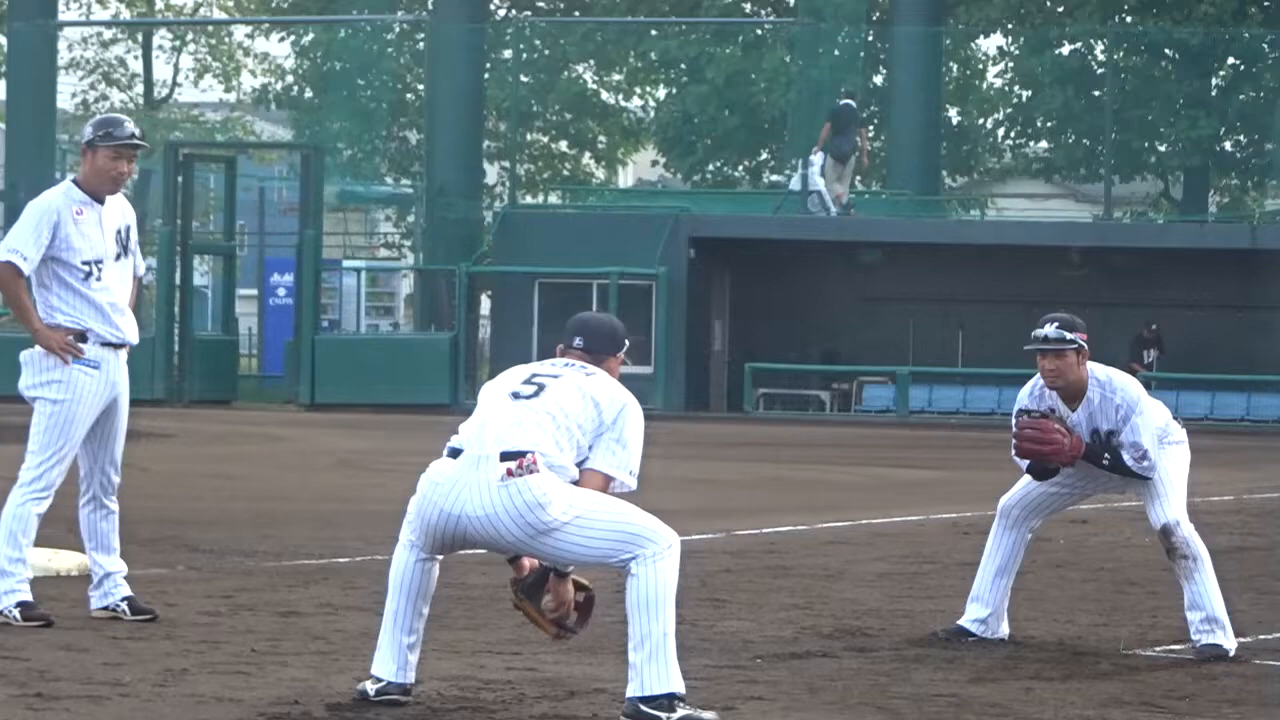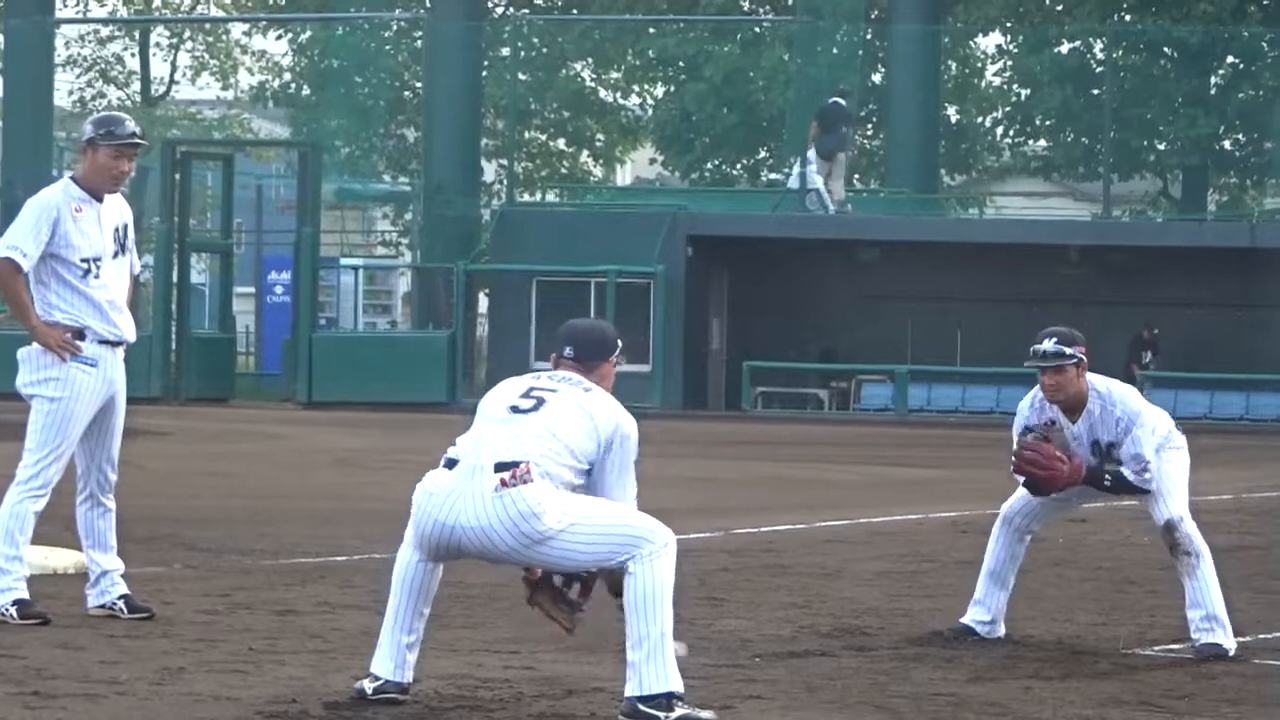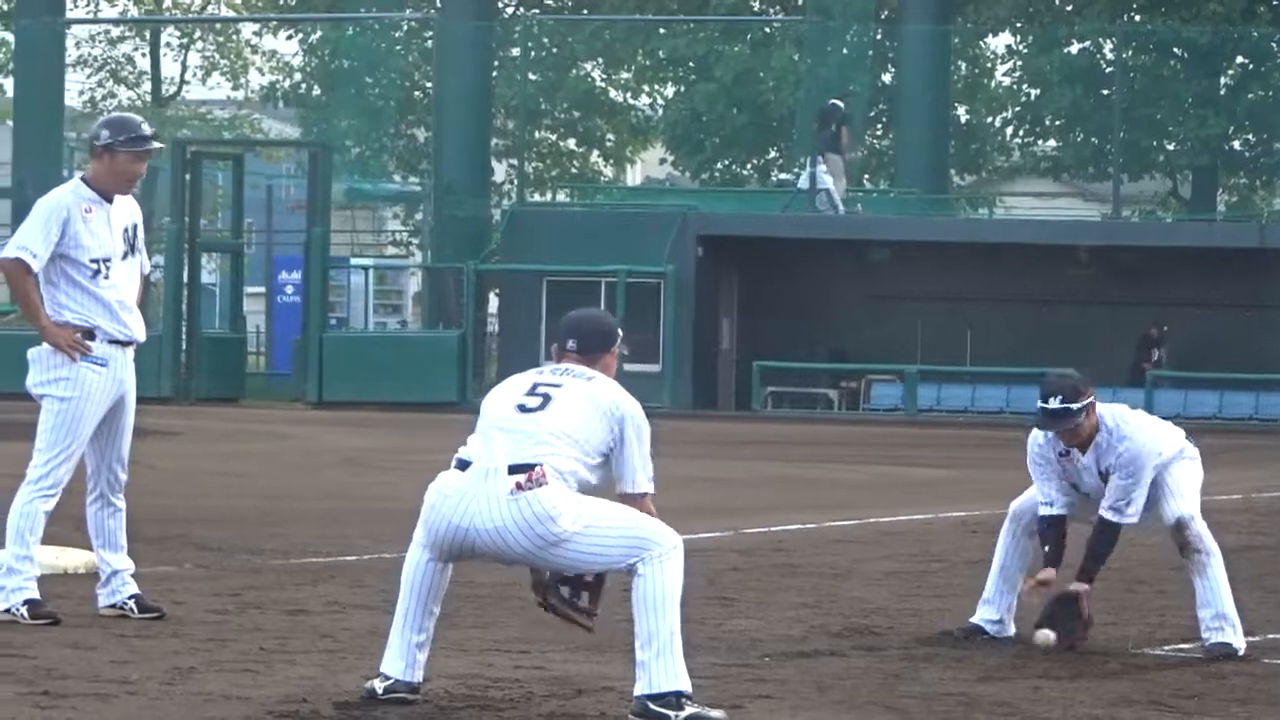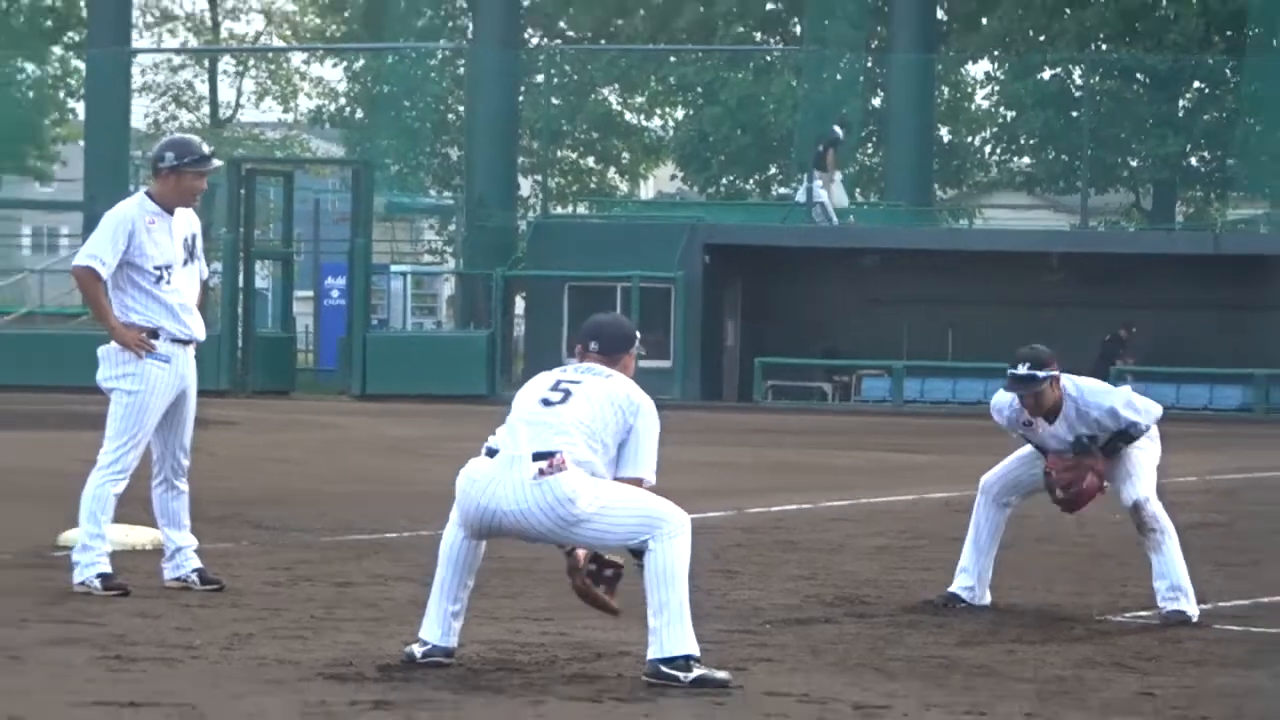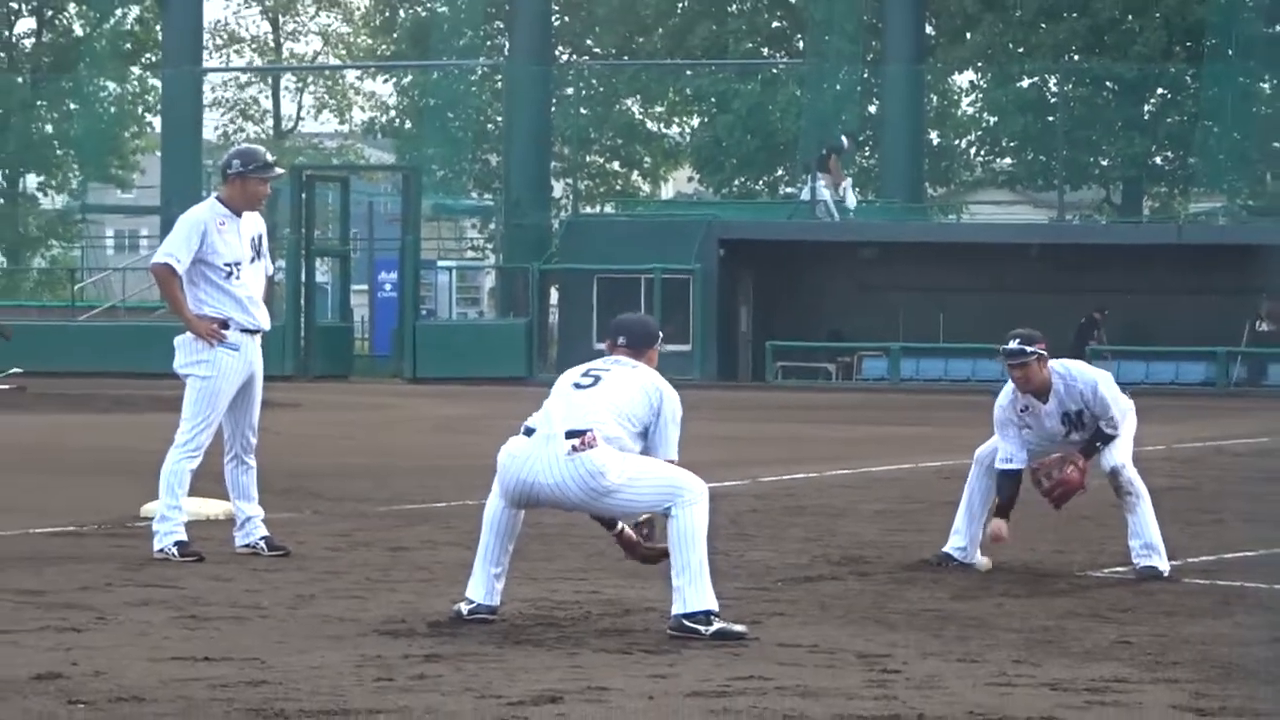
dt=0.4s
person 1, frame 1
left shoulder: (123, 210)
right shoulder: (53, 206)
left hip: (116, 361)
right hip: (73, 362)
left knee: (104, 484)
left ankle: (111, 590)
person 1, frame 2
left shoulder: (120, 209)
right shoulder: (52, 203)
left hip: (112, 359)
right hip: (70, 360)
left knee: (100, 482)
left ankle: (107, 588)
person 1, frame 3
left shoulder: (129, 209)
right shoulder: (62, 203)
right wrist: (46, 327)
left hip: (122, 360)
right hip: (80, 361)
left knee: (111, 483)
right knee: (47, 477)
left ankle: (117, 588)
person 1, frame 4
left shoulder: (189, 221)
right shoulder: (128, 216)
right elbow: (85, 268)
right wrist: (115, 328)
left hip: (184, 357)
right hip: (145, 358)
left knee: (175, 467)
right knee: (116, 462)
left ankle: (181, 562)
right ankle: (90, 565)
person 1, frame 5
left shoulder: (256, 222)
right shoulder: (201, 218)
right elbow: (162, 266)
right wrist: (189, 320)
left hip: (251, 345)
right hip: (217, 346)
left knee: (243, 445)
right knee: (191, 441)
left ankle: (249, 531)
right ankle: (168, 534)
person 2, frame 1
left shoulder: (508, 376)
right shoulder: (619, 398)
right elbow: (591, 493)
left wrist: (515, 551)
right wrist: (562, 573)
left hip: (443, 488)
right hip: (518, 495)
left knee: (416, 540)
right knee: (655, 546)
left ankle: (389, 677)
person 2, frame 2
left shoulder: (505, 387)
right shoulder: (612, 414)
right elbow: (616, 518)
left wrist: (528, 559)
right wrist: (629, 600)
left hip: (440, 501)
right hip: (513, 507)
left knee: (421, 542)
right knee: (653, 545)
left ankle: (388, 676)
person 2, frame 3
left shoulder: (507, 386)
right shoulder: (619, 401)
right elbow: (635, 503)
left wrist: (533, 556)
left hip: (454, 503)
right hip: (528, 508)
left knee: (430, 541)
right knee: (661, 547)
left ankle: (399, 676)
person 2, frame 4
left shoulder: (537, 382)
right shoulder: (634, 398)
right elbow: (631, 489)
left wrist: (568, 544)
left hip: (484, 486)
right hip: (550, 492)
left knee: (465, 522)
right knee: (670, 525)
left ankle: (435, 641)
right ankle: (673, 659)
person 2, frame 5
left shoulder: (573, 373)
right shoulder: (658, 386)
right elbow: (661, 471)
left wrist: (613, 525)
right wrist: (690, 505)
left hip: (522, 461)
right hip: (583, 464)
left knee: (506, 490)
right knee: (690, 491)
left ankle: (480, 601)
right ankle: (693, 614)
person 3, frame 1
left shoulder: (1123, 393)
right shoulder: (1032, 397)
left elbow: (1143, 466)
right elbow: (1036, 470)
left wrist: (1082, 450)
right wrist: (1053, 457)
left hip: (1155, 447)
right hip: (1085, 456)
left knee: (1171, 524)
right knee: (1012, 509)
person 3, frame 2
left shoulder: (1123, 405)
right shoulder: (1031, 410)
left elbow: (1143, 481)
right elbow: (1031, 478)
left wrist: (1081, 475)
right hip: (1082, 464)
left knee: (1174, 520)
right knee: (1013, 514)
person 3, frame 3
left shoulder: (1130, 438)
right shoulder: (1042, 441)
left elbow: (1116, 517)
right elbow: (1051, 509)
right wrist: (1051, 566)
right hip: (1092, 479)
left knee: (1185, 521)
right knee: (1022, 514)
person 3, frame 4
left shoulder: (1095, 400)
right shoulder: (1006, 408)
left elbow: (1148, 414)
left wrist: (1105, 454)
right wrist: (1051, 455)
left hip: (1124, 443)
right hip: (1057, 452)
left knee: (1141, 501)
right knee: (992, 487)
left ankle: (1177, 602)
right ankle: (969, 590)
person 3, frame 5
left shoulder: (1084, 379)
right shoulder: (1007, 403)
left elbow: (1114, 420)
right elbow: (1009, 463)
left wrist: (1081, 458)
right wrist: (1001, 516)
left hip: (1105, 422)
right hip: (1045, 431)
left knee: (1119, 467)
right knee: (985, 458)
left ankle: (1150, 559)
right ankle: (962, 550)
